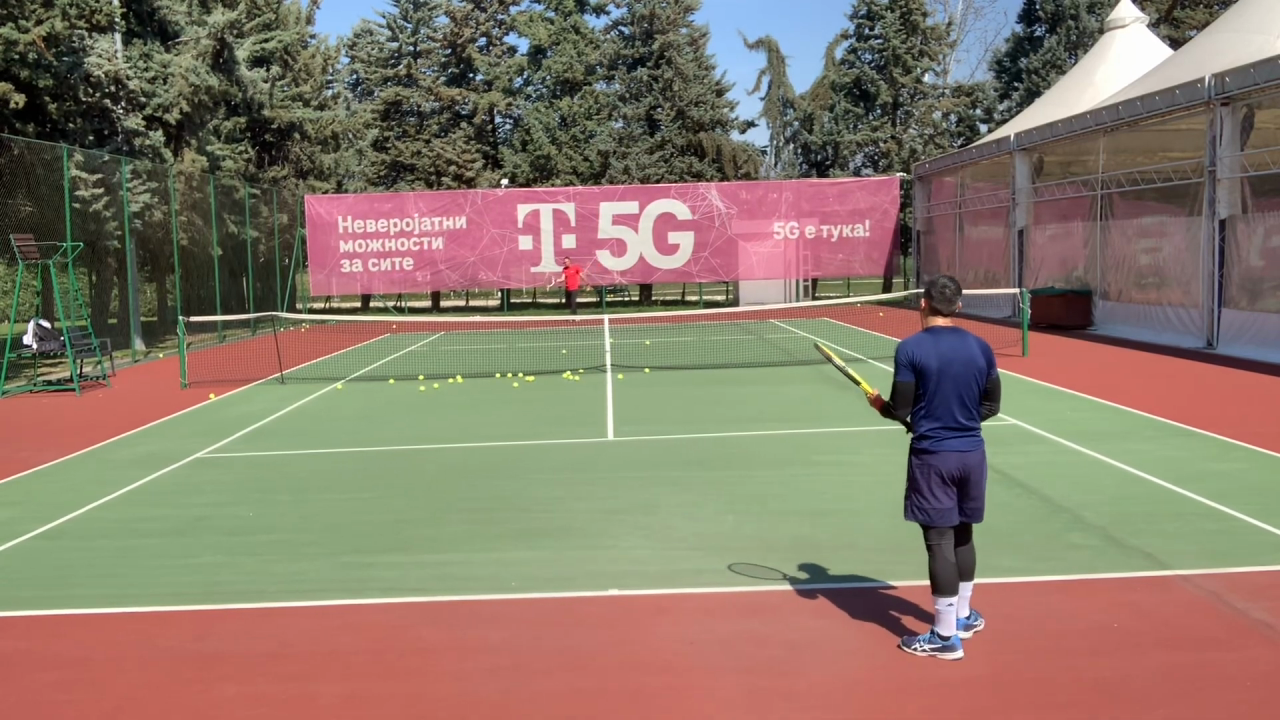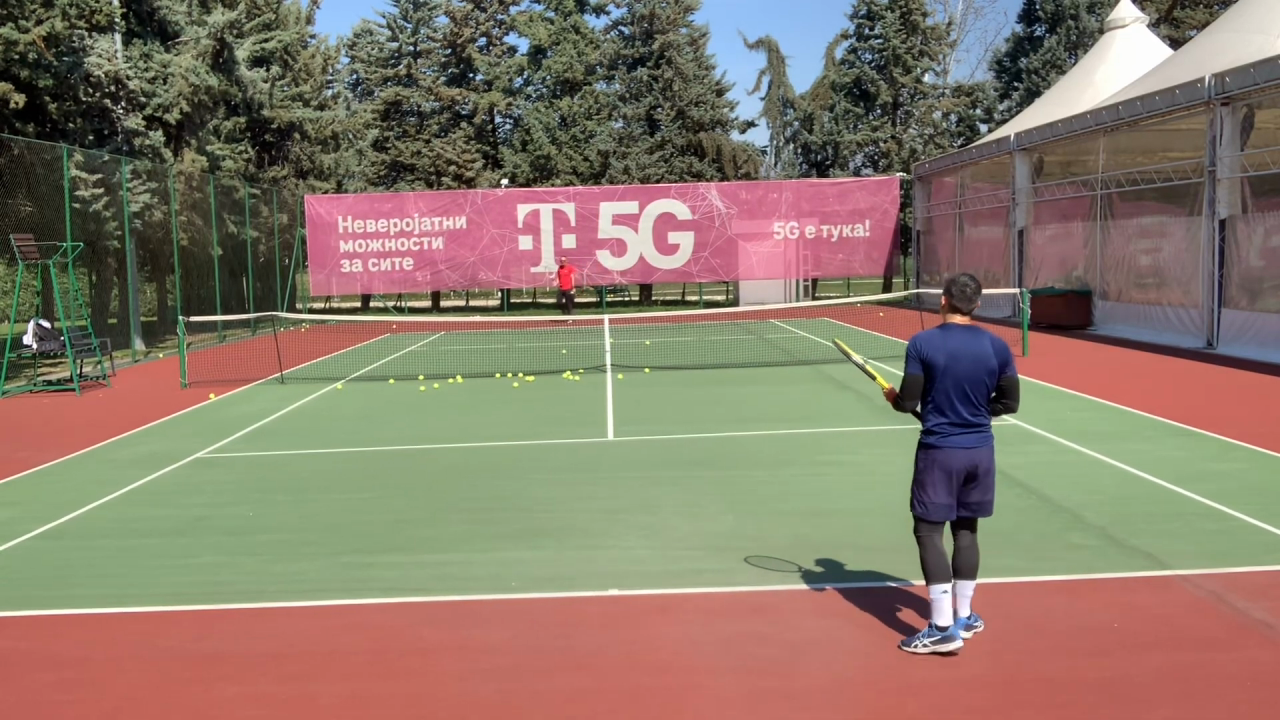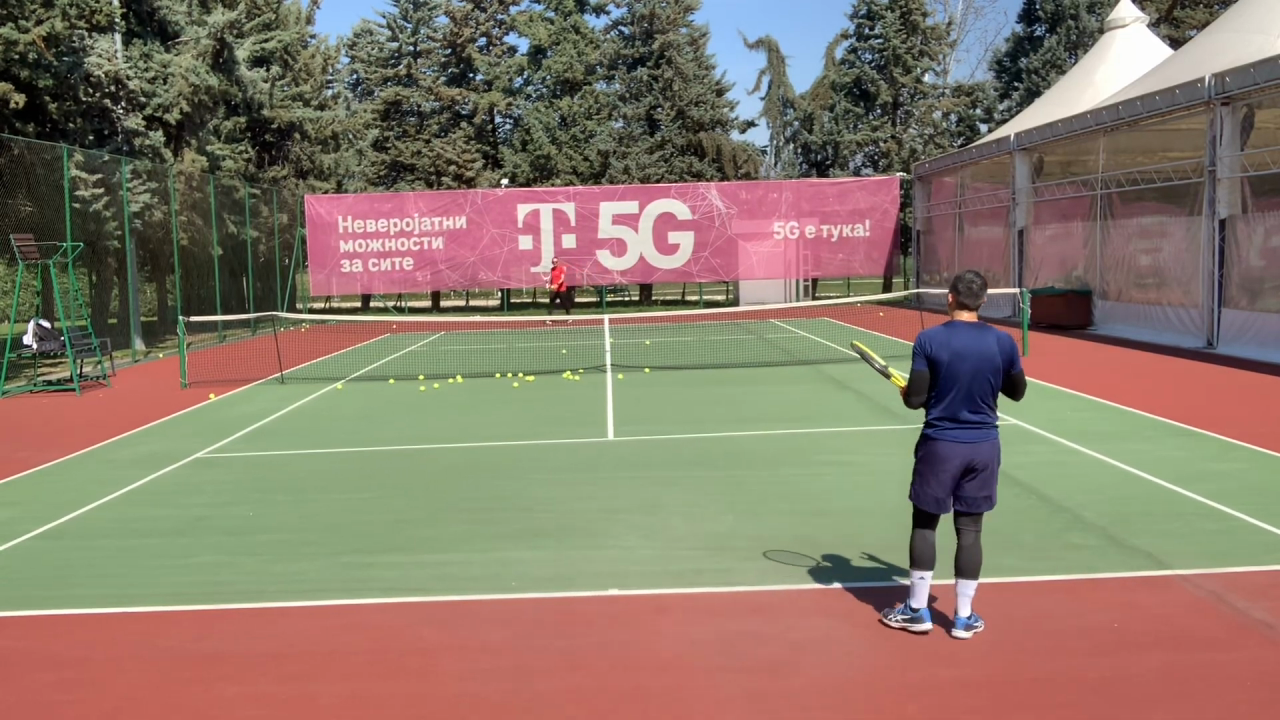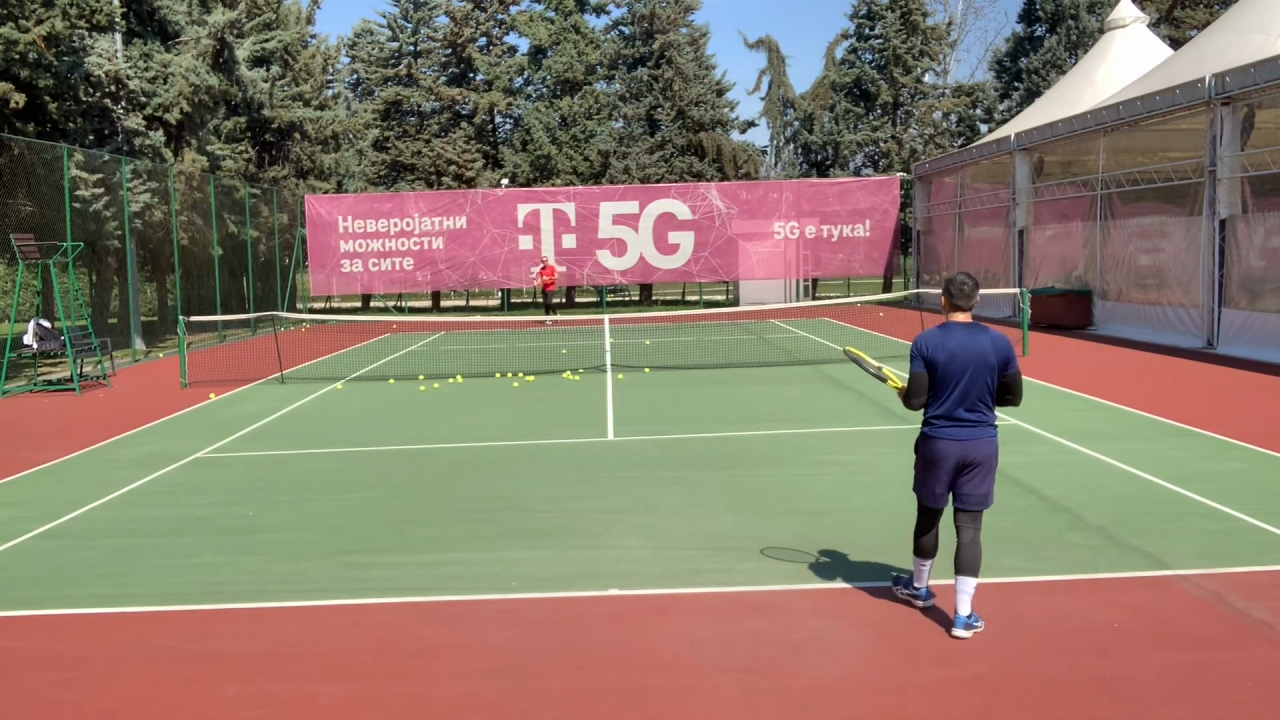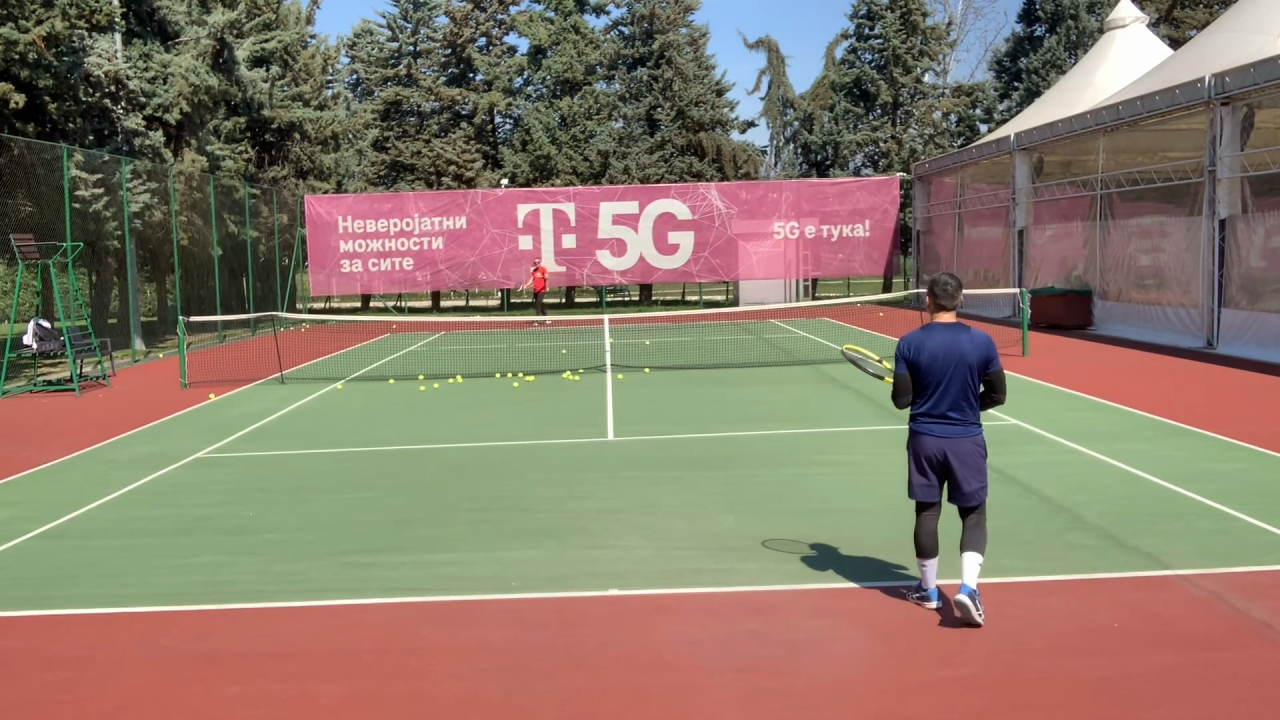
dt=0.3s
person 1, frame 1
left shoulder: (910, 349)
right shoulder: (981, 348)
left elbow: (899, 410)
right elbow: (992, 405)
left wrist: (878, 403)
left hip: (932, 457)
right hip: (972, 453)
left knee: (940, 542)
right knee: (962, 535)
left ankle: (945, 636)
right ankle: (963, 616)
person 1, frame 2
left shoulder: (922, 343)
right shoulder: (997, 346)
left elbow: (908, 403)
right elbow: (1010, 403)
left wrist: (892, 396)
left hip: (939, 451)
right hip: (980, 451)
left knee: (929, 532)
right knee: (966, 531)
left ankle: (942, 627)
right ankle: (963, 616)
person 1, frame 3
left shoulder: (929, 340)
right shoulder: (1003, 342)
left elbow: (914, 399)
right elbow: (1017, 392)
left wrist: (905, 391)
left hip: (939, 445)
right hip: (983, 447)
left knee: (924, 524)
right knee: (970, 530)
left ankle: (918, 611)
right ankle: (963, 617)
person 1, frame 4
left shoulder: (925, 342)
right shoulder: (999, 343)
left elbow: (914, 400)
right elbow: (1013, 397)
left wrist: (903, 394)
left hip: (937, 443)
right hip: (981, 444)
left knee: (928, 516)
right knee: (969, 528)
left ankle: (918, 587)
right ankle: (964, 615)
person 1, frame 5
left shoulder: (909, 343)
right shoulder: (982, 342)
left elbow: (901, 400)
right elbow: (997, 396)
left hip: (925, 440)
right hip: (967, 440)
left knee: (927, 514)
right knee: (973, 515)
left ankle: (928, 590)
right ankle: (968, 587)
